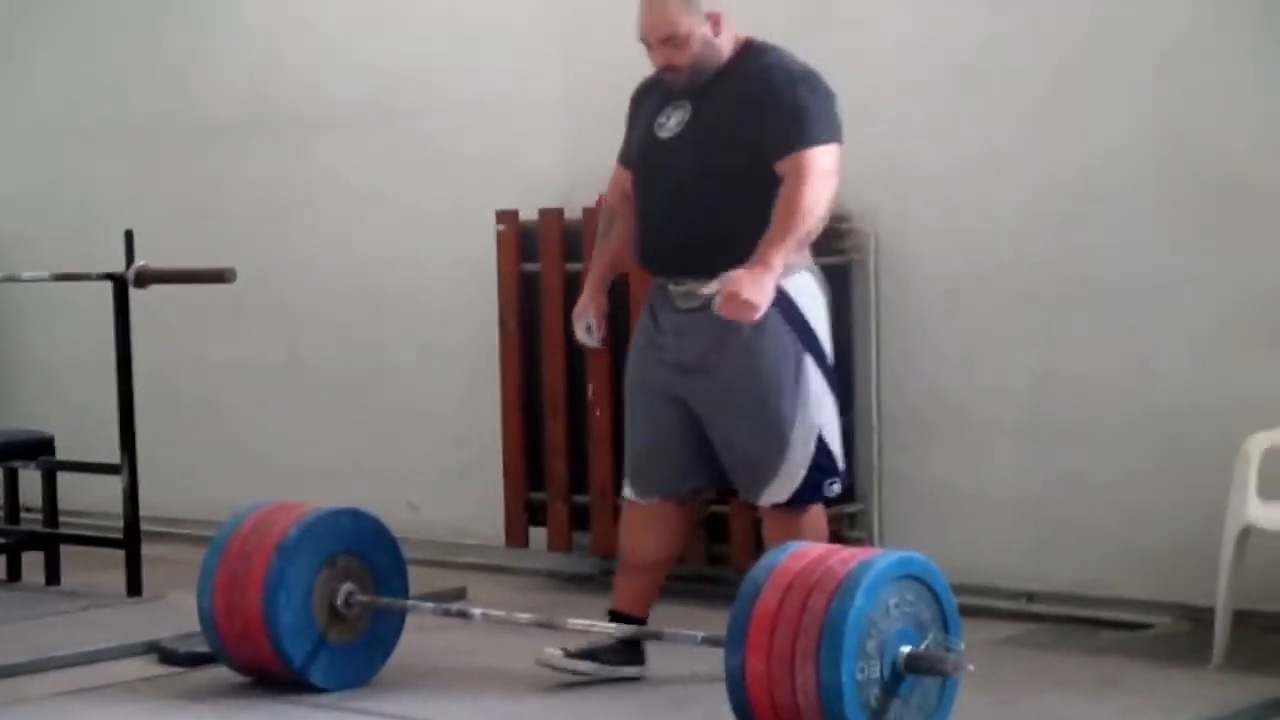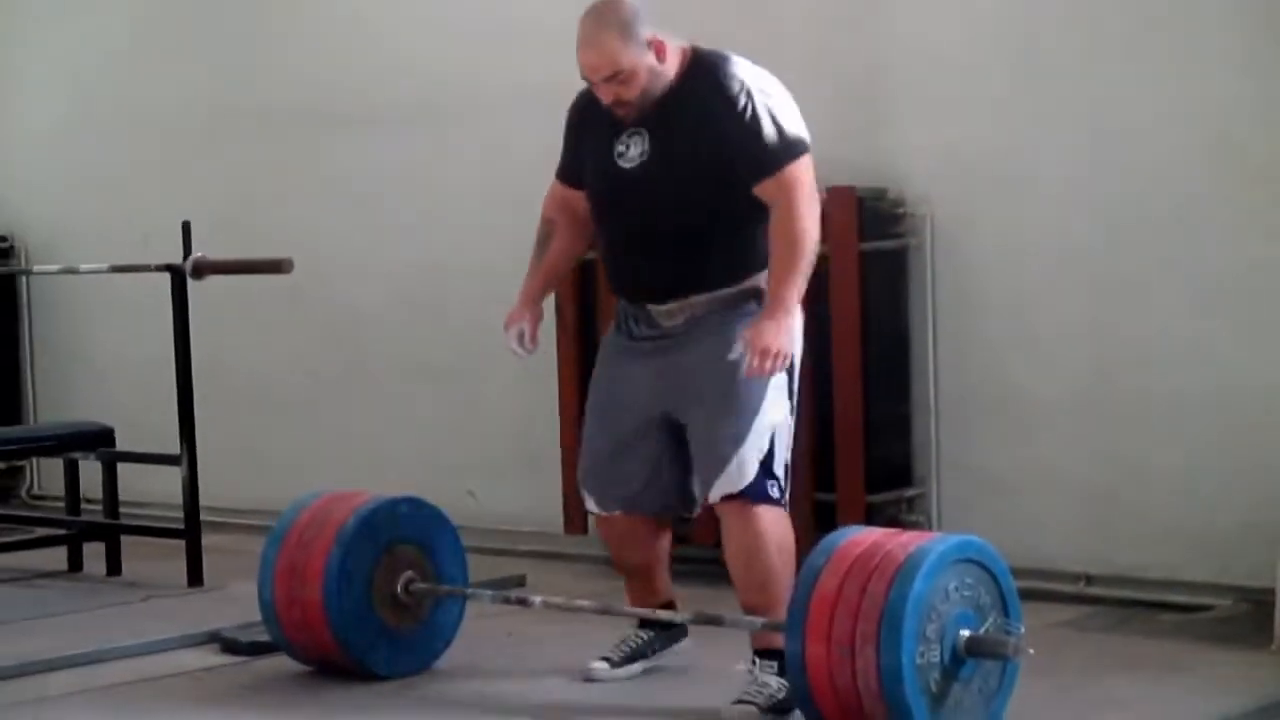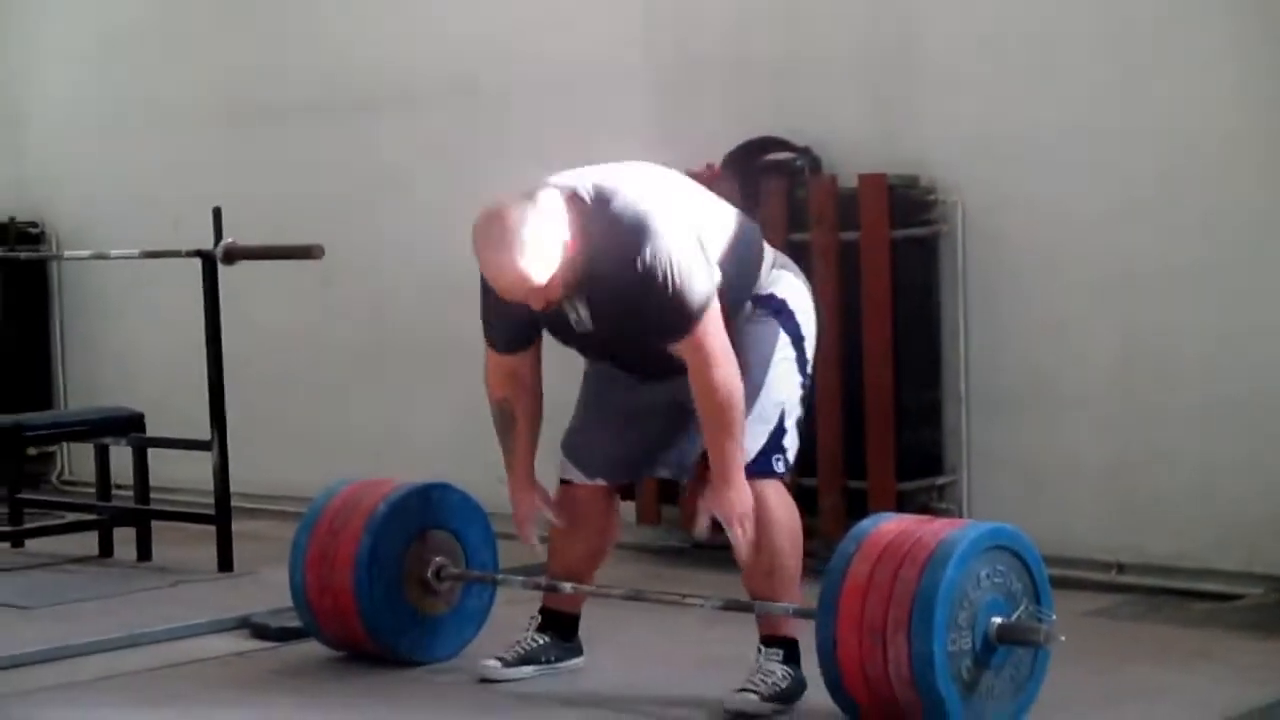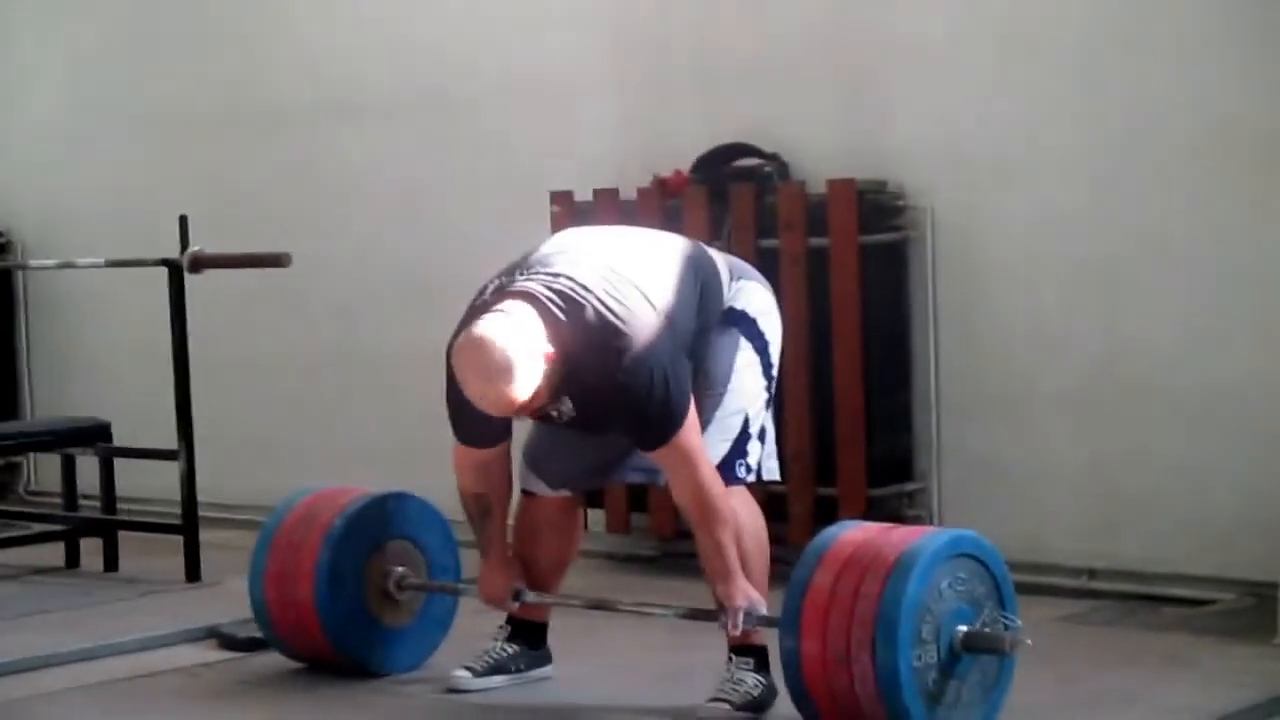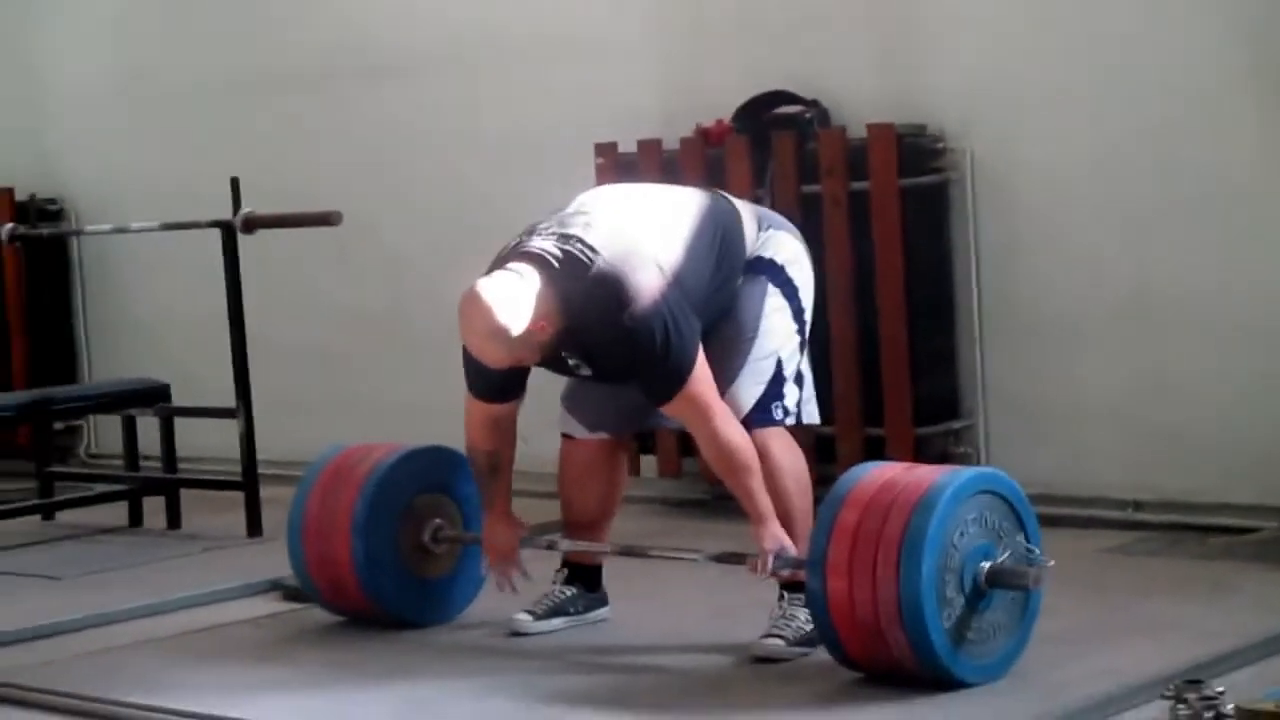
dt=0.7s
person 1, frame 1
left shoulder: (780, 84)
right shoulder: (651, 97)
left elbow: (813, 180)
right elbow: (625, 197)
left wrist: (762, 270)
right wrist: (596, 284)
left hip: (757, 308)
right hip: (667, 313)
left knee: (785, 483)
right knee: (651, 485)
right ankle: (624, 637)
person 1, frame 2
left shoulder: (737, 96)
right shoulder: (591, 113)
left elbow: (795, 202)
right elbow: (567, 209)
left wrist: (781, 312)
right wrist: (532, 296)
left hip: (734, 320)
right hip: (639, 327)
left knee: (741, 486)
right knee: (614, 492)
left ankle: (774, 662)
right ankle: (658, 620)
person 1, frame 3
left shoulder: (645, 245)
right shoulder: (513, 273)
left elbow: (710, 360)
right elbow: (508, 379)
left wrist: (725, 478)
right wrist: (521, 480)
left hip: (753, 307)
left knee: (753, 469)
right knee: (585, 471)
left ankle: (781, 657)
right ankle: (556, 632)
person 1, frame 4
left shoulder: (631, 353)
right shoulder: (477, 359)
left elbow: (690, 476)
right elbow: (478, 464)
left wrist: (730, 580)
right wrist: (495, 559)
left knee: (720, 477)
right knee: (546, 480)
left ankle: (750, 664)
right ankle: (525, 640)
person 1, frame 5
left shoulder: (634, 312)
right shoulder: (496, 315)
left elbow: (709, 421)
right elbow: (489, 421)
left wrist: (764, 523)
right wrist: (497, 517)
left hip: (755, 259)
left knee: (757, 422)
right knee: (585, 425)
left ankle: (801, 598)
right ankle: (581, 583)
